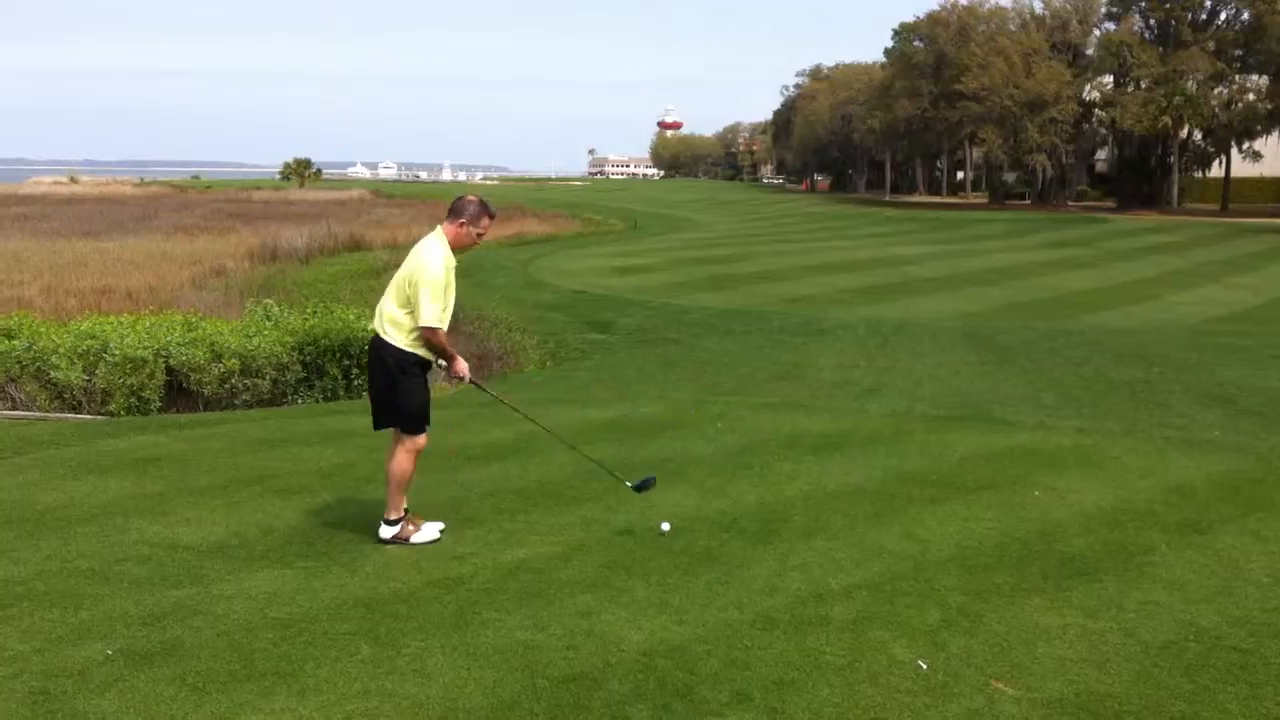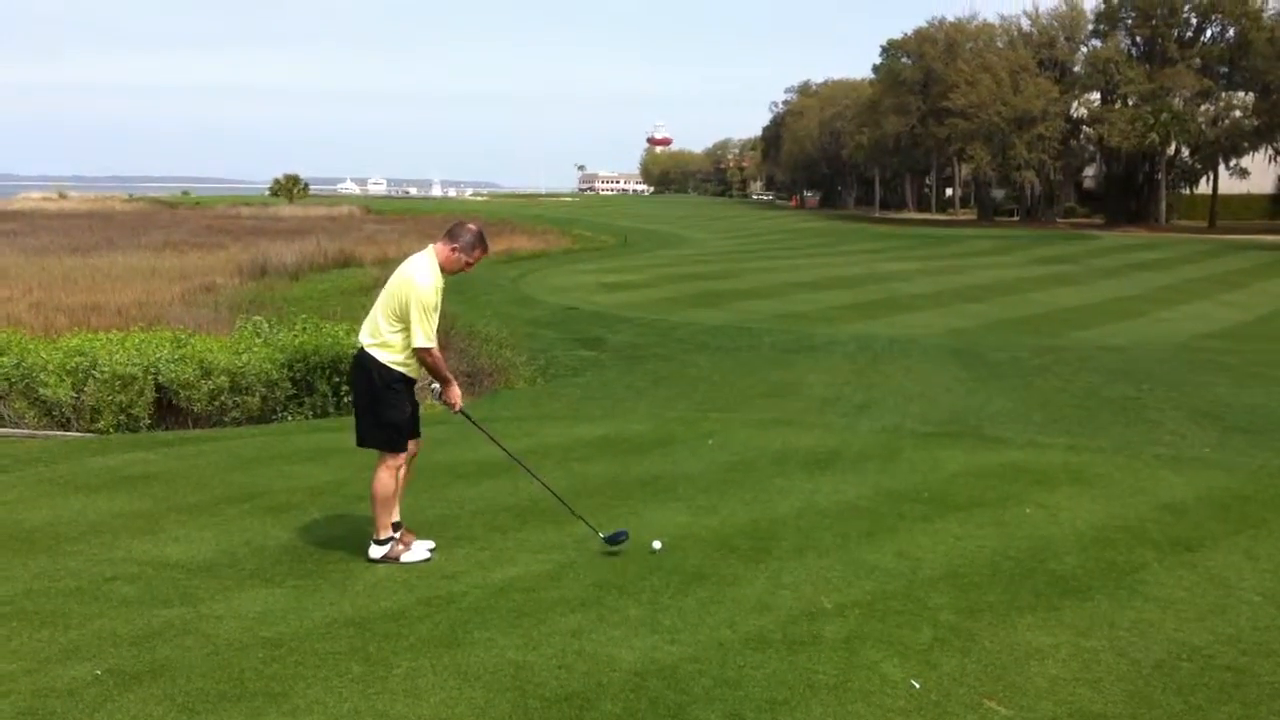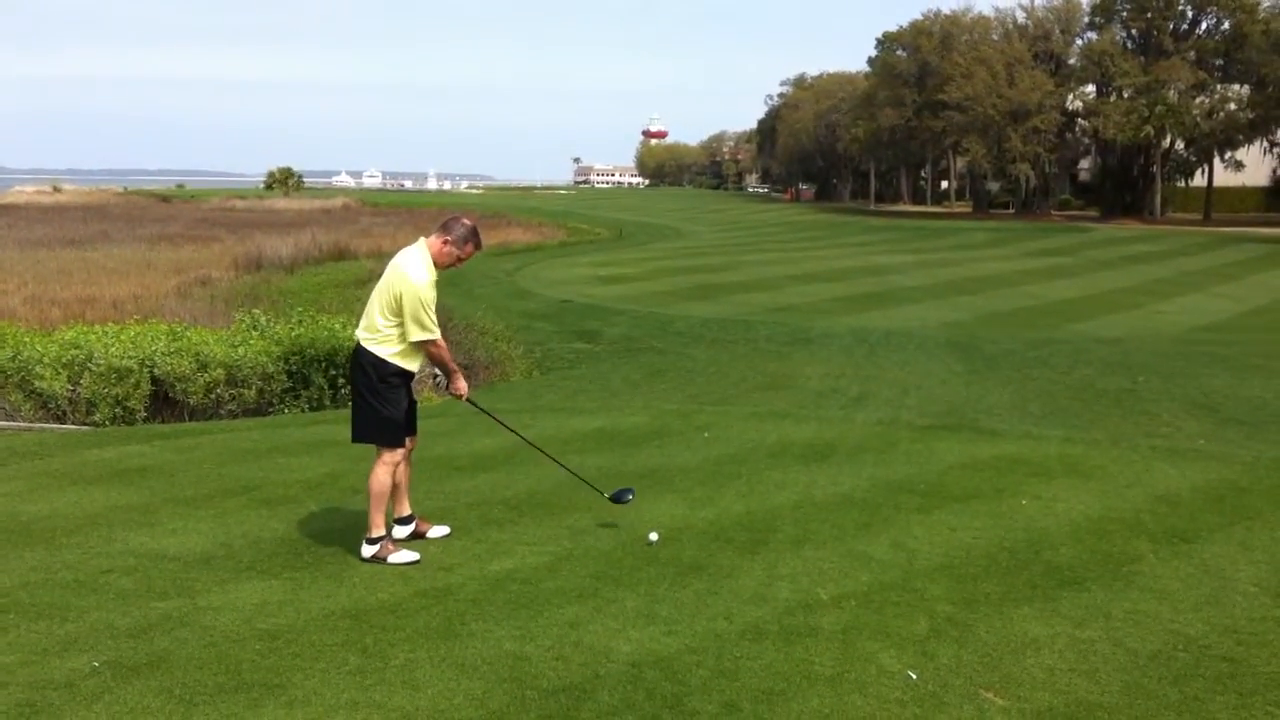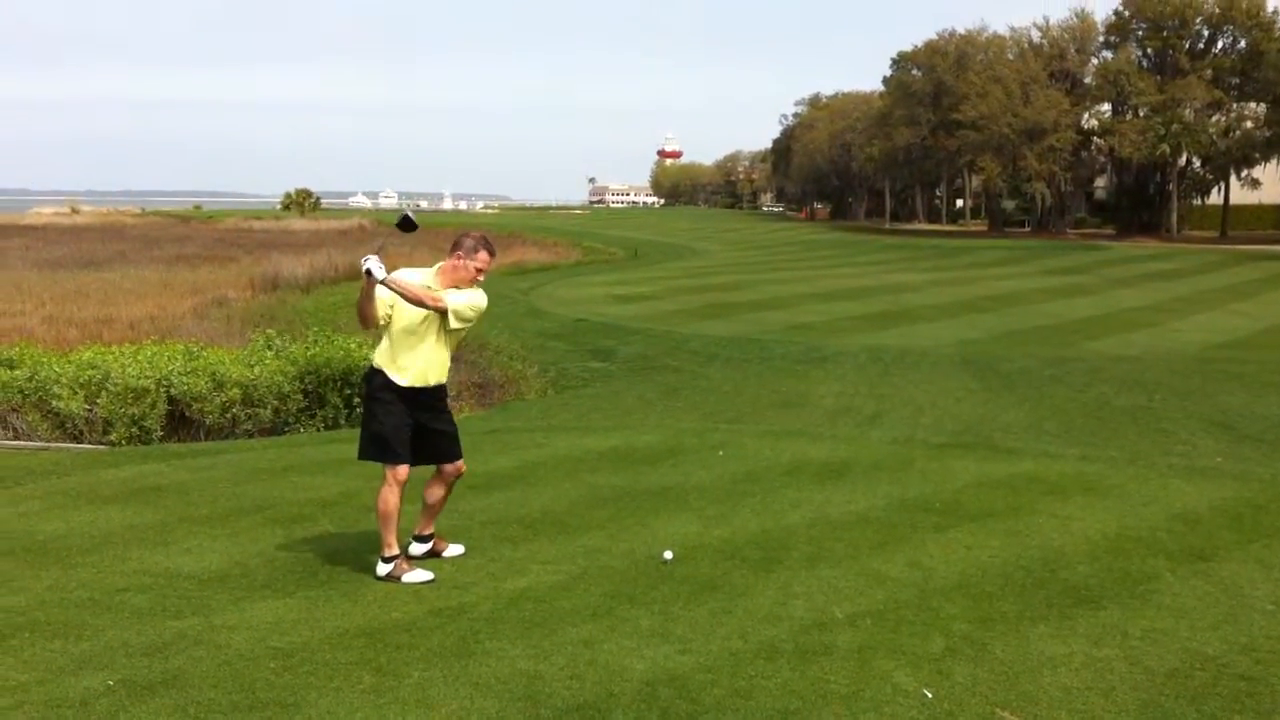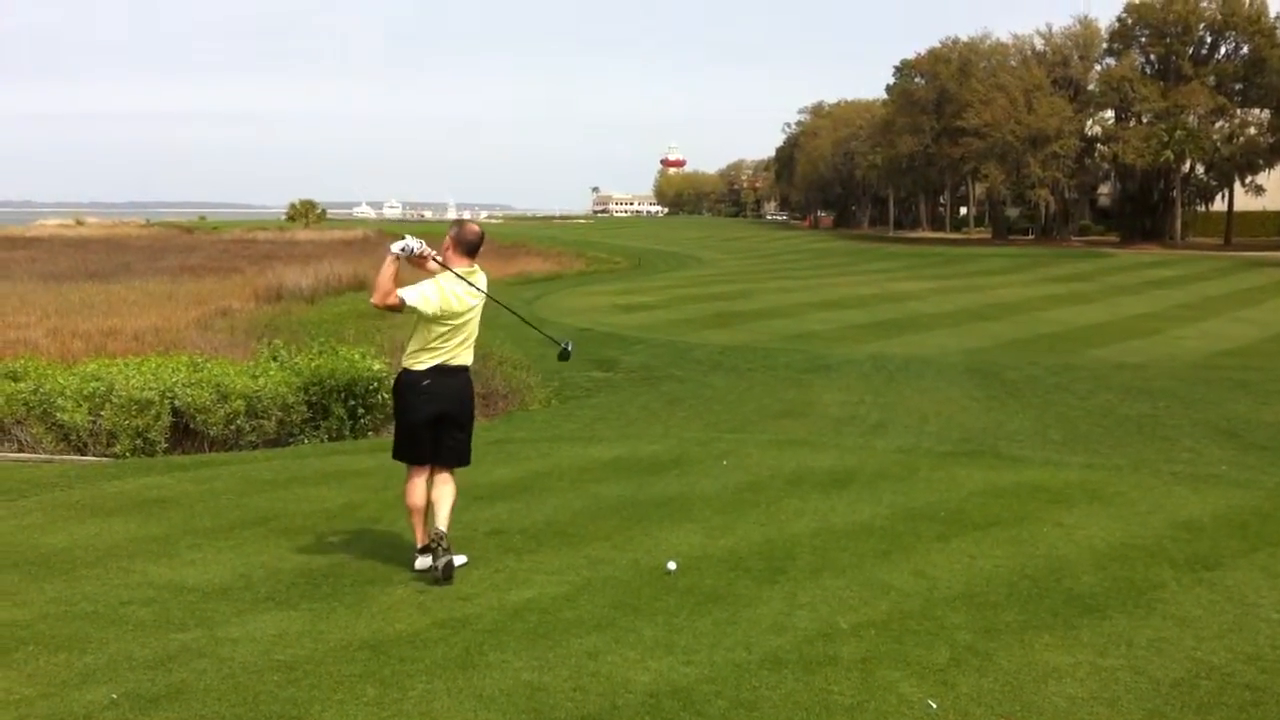
dt=1s
person 1, frame 1
left shoulder: (436, 247)
right shoulder: (434, 263)
right elbow: (430, 330)
left wrist: (447, 356)
right wrist: (453, 358)
left hip: (402, 353)
right hip: (398, 356)
left knee: (406, 437)
right knee: (412, 441)
left ankle: (399, 513)
right ankle: (392, 524)
person 1, frame 2
left shoulder: (425, 264)
right shoulder: (424, 281)
left elbow: (424, 339)
right elbow: (425, 349)
left wrist: (443, 379)
right wrist: (449, 383)
left hip: (392, 368)
right hip: (382, 371)
left knee: (408, 448)
right knee: (392, 457)
left ankle: (392, 526)
right ankle: (382, 542)
person 1, frame 3
left shoulder: (416, 256)
right shoulder: (416, 277)
left elbow: (428, 332)
right elbow: (431, 341)
left wrist: (443, 370)
right wrist: (454, 375)
left hip: (392, 364)
right hip: (379, 367)
left knee: (406, 443)
right knee: (390, 453)
left ankle: (404, 521)
right ankle: (375, 540)
person 1, frame 4
left shoulder: (474, 299)
right shoulder: (405, 277)
left elbow: (432, 302)
right elbow: (368, 320)
left wrist: (385, 278)
right wrist: (369, 283)
left hip: (431, 393)
right hip: (387, 387)
left knee: (452, 467)
right knee: (397, 473)
left ankle: (423, 537)
right ankle: (389, 559)
person 1, frame 5
left shoulder: (438, 290)
right shoulder: (478, 280)
left elbow: (381, 299)
right elbow: (441, 267)
left wrist: (396, 252)
right wrist: (421, 254)
left hip: (419, 385)
right hip: (457, 384)
left knee: (417, 469)
right knee: (444, 469)
left ankle: (423, 549)
right ankle: (440, 532)
